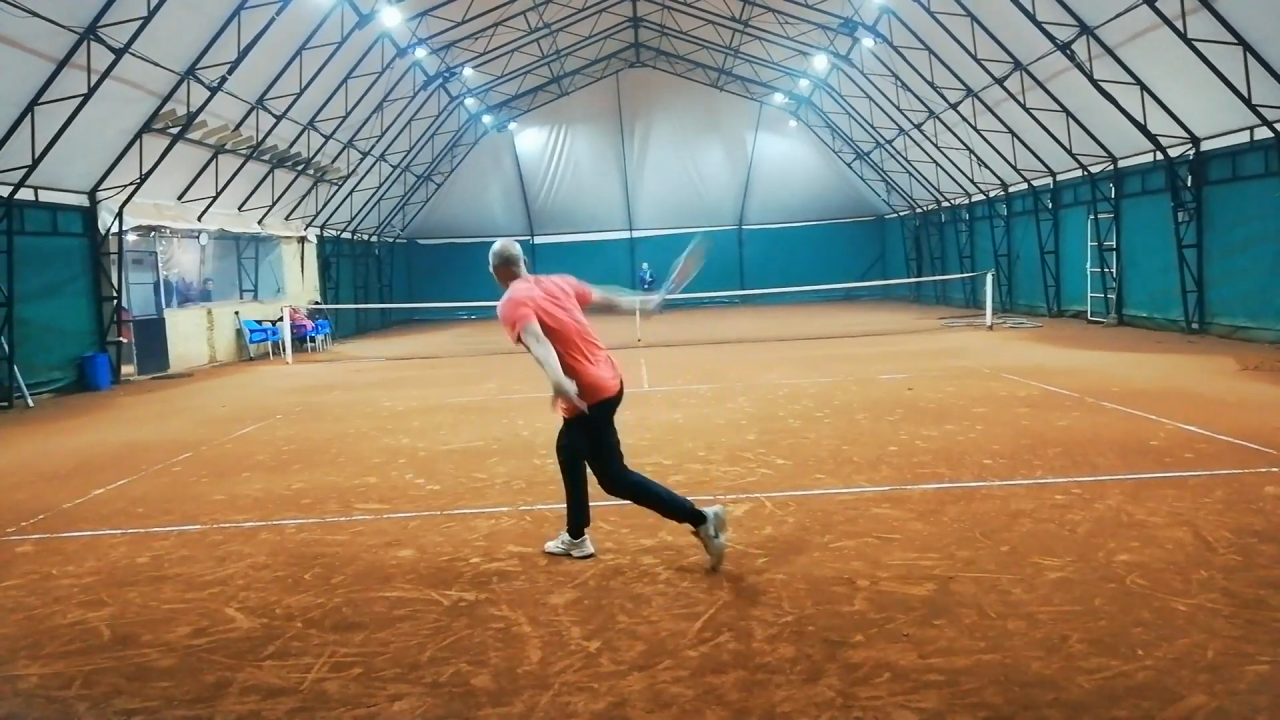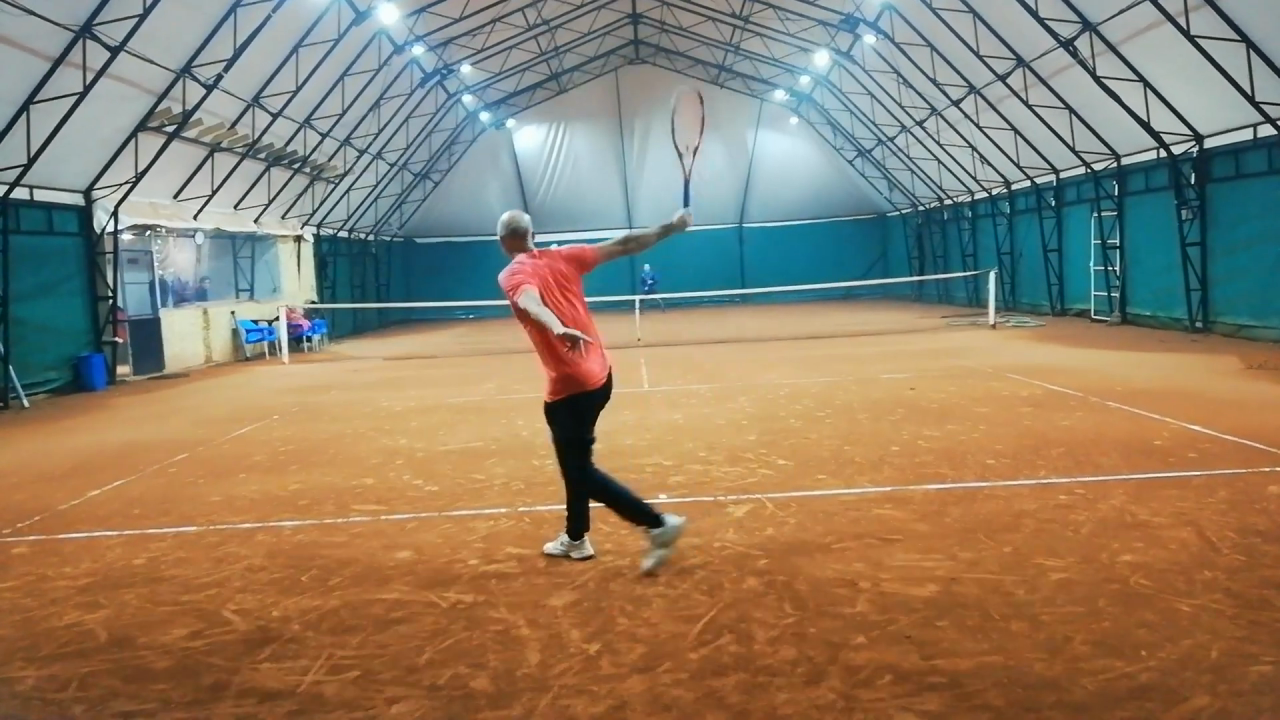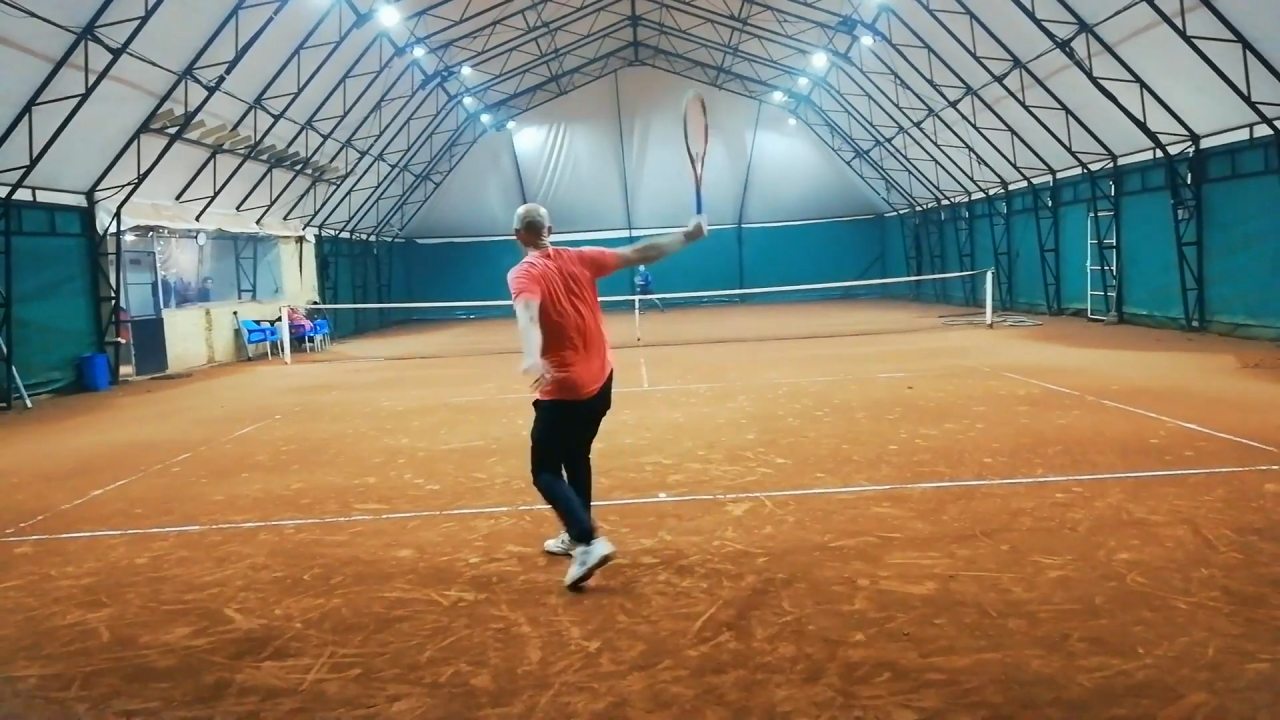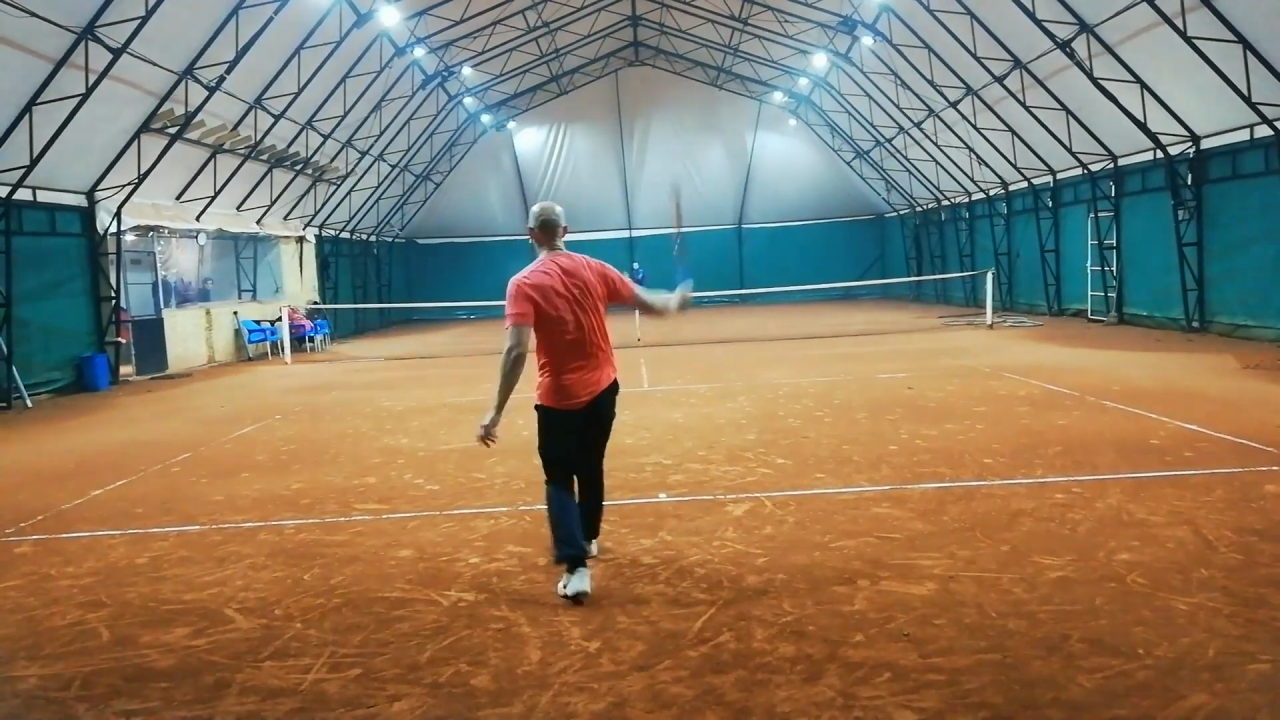
dt=0.2s
person 1, frame 1
left shoulder: (509, 304)
right shoulder: (556, 282)
left elbow: (538, 342)
right elbow: (604, 299)
left wrist: (560, 382)
right wrist: (643, 302)
left hip: (588, 393)
right hip: (606, 379)
left knee: (614, 478)
right knee: (568, 449)
left ankle: (701, 520)
right ankle: (576, 537)
person 1, frame 2
left shoulder: (513, 274)
right shoulder: (563, 257)
left elbow: (532, 303)
right elbow: (621, 246)
left wrist: (559, 330)
right wrist: (668, 228)
left hip: (570, 383)
right hip: (597, 373)
left knee: (579, 470)
right knee: (570, 456)
left ankle: (658, 524)
right ankle: (575, 537)
person 1, frame 3
left shoulder: (523, 273)
right shoulder: (580, 259)
left elbow: (527, 315)
right elbow: (641, 253)
left wrist: (532, 357)
right wrist: (687, 236)
left hip: (562, 389)
right hip: (599, 381)
left knee: (546, 473)
right knee: (576, 458)
left ankle: (588, 542)
right ankle: (578, 536)
person 1, frame 4
left shoulder: (524, 283)
right shoulder: (594, 269)
left elbow: (516, 350)
right elbow: (646, 302)
left wrist: (496, 413)
right wrist: (675, 301)
left hip: (558, 396)
right hip: (603, 388)
left knee: (558, 482)
right knee: (590, 468)
left ankle: (575, 568)
right ankle: (586, 538)
